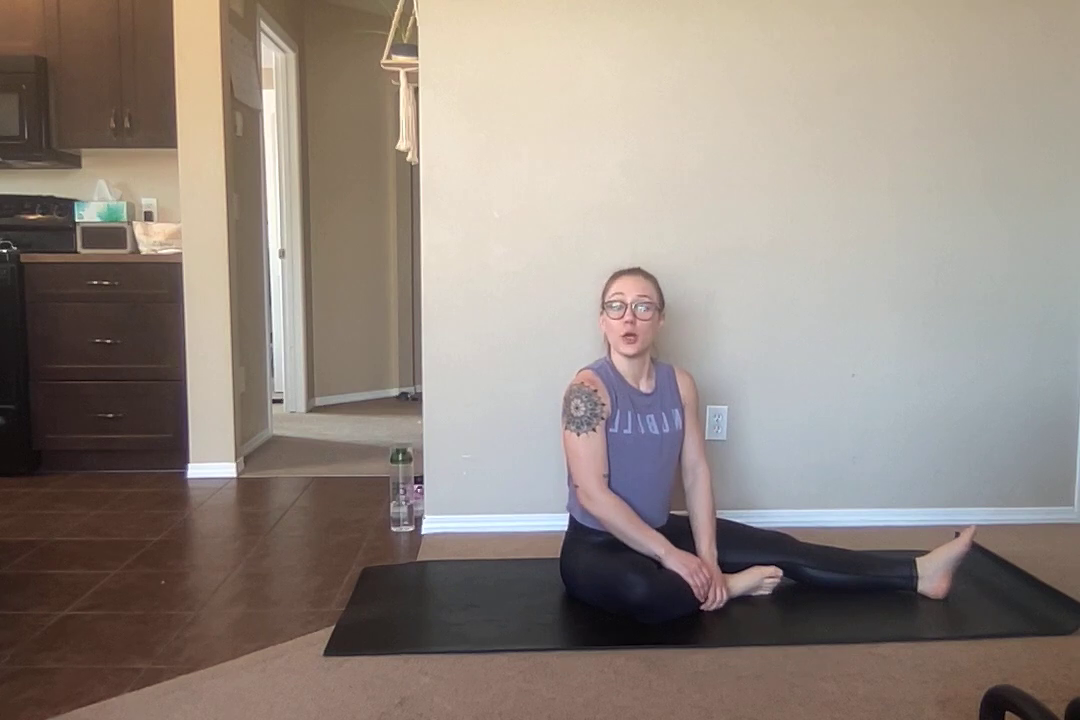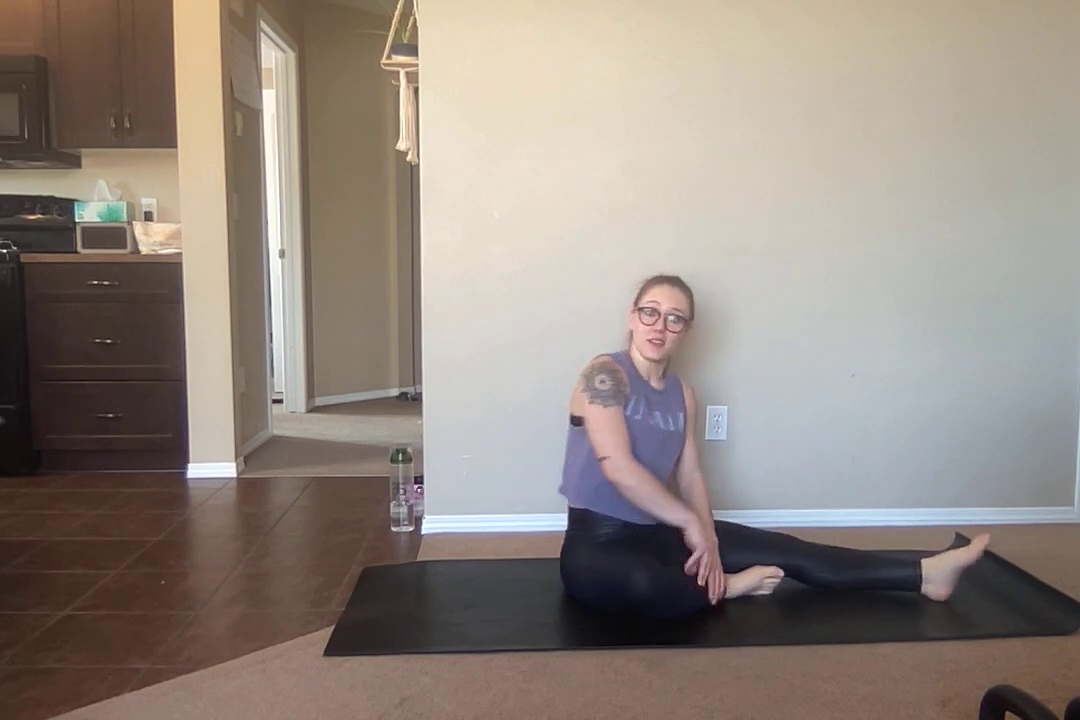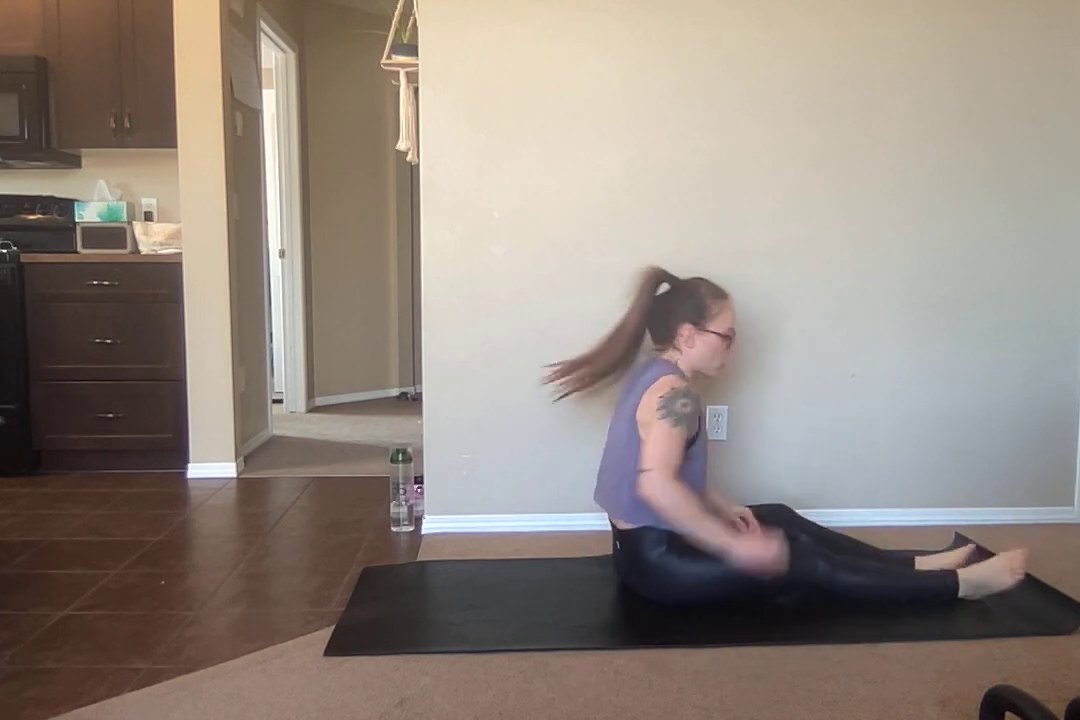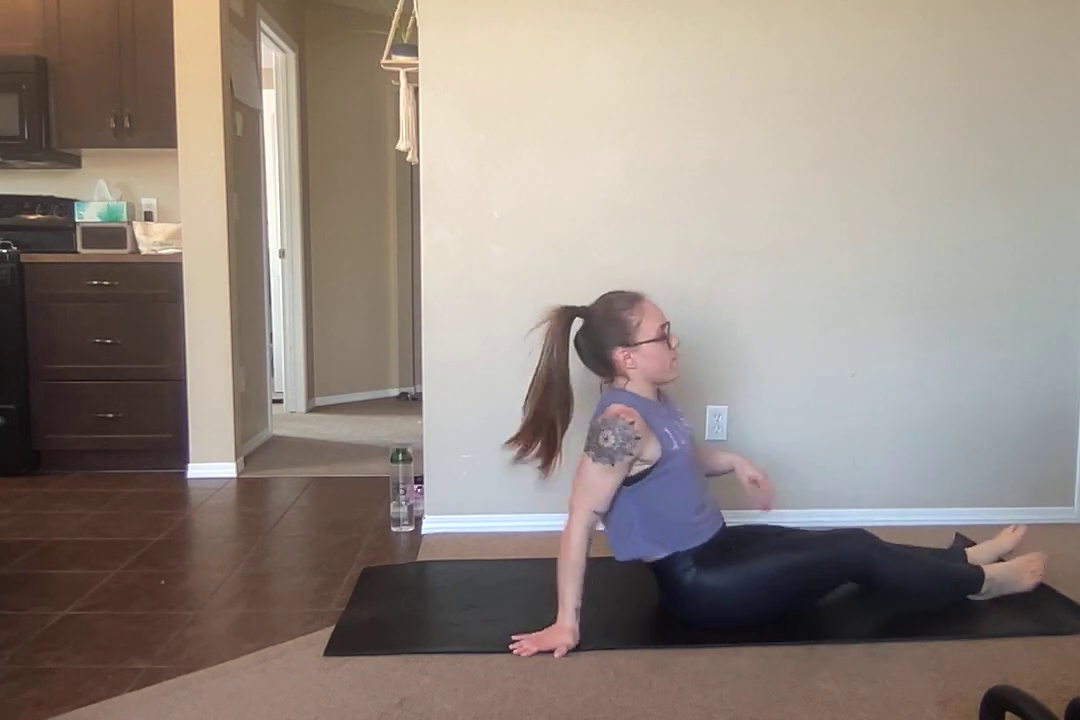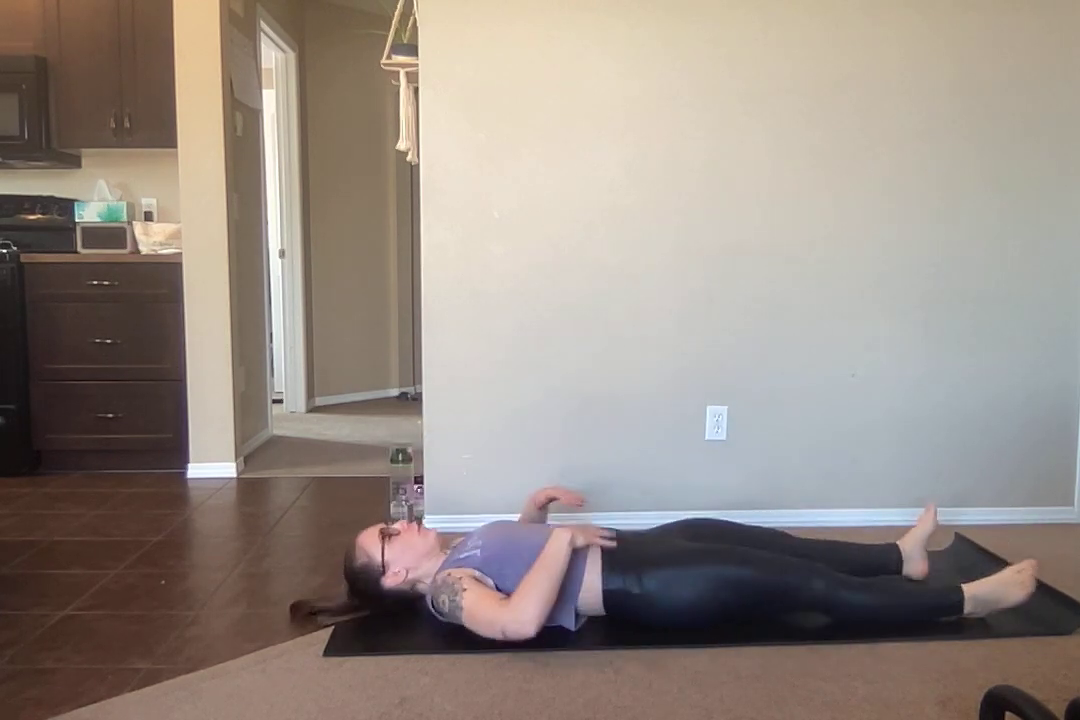
dt=1s
person 1, frame 1
left shoulder: (679, 384)
right shoulder: (589, 388)
left elbow: (696, 472)
right elbow: (593, 495)
left wrist: (708, 556)
right wrist: (668, 555)
left hip: (656, 531)
right hip: (596, 547)
left knee: (776, 548)
right knee: (640, 590)
left ankle: (918, 574)
right ankle: (727, 585)
person 1, frame 2
left shoulder: (682, 395)
right shoulder: (604, 375)
left elbow: (689, 477)
right elbow: (618, 469)
left wrist: (702, 534)
right wrist: (693, 525)
left hip: (651, 534)
right hip: (594, 547)
left knee: (777, 548)
right knee: (643, 588)
left ankle: (923, 575)
right ankle: (722, 586)
person 1, frame 3
left shoulder: (655, 378)
right shoulder: (674, 393)
right elbow: (657, 487)
left wrist: (726, 511)
right wrist: (736, 546)
left hip: (647, 544)
right hip: (658, 557)
left knee: (780, 519)
right knee: (810, 566)
left ankle: (910, 568)
right ankle: (958, 584)
person 1, frame 4
left shoulder: (650, 402)
right shoulder: (621, 424)
right elbow: (578, 525)
left wrist: (732, 462)
right wrist: (565, 623)
left hip: (712, 550)
right hip: (699, 586)
left knee: (846, 549)
right knee: (854, 551)
left ankle: (961, 560)
right ankle: (980, 581)
person 1, frame 5
left shoulder: (455, 556)
right shoulder: (445, 590)
right elbow: (519, 621)
left wrist: (534, 511)
right wrist: (561, 539)
left hip: (637, 548)
right hip: (647, 590)
left knee: (770, 541)
right knee: (812, 587)
left ankle: (902, 558)
right ankle: (964, 600)
